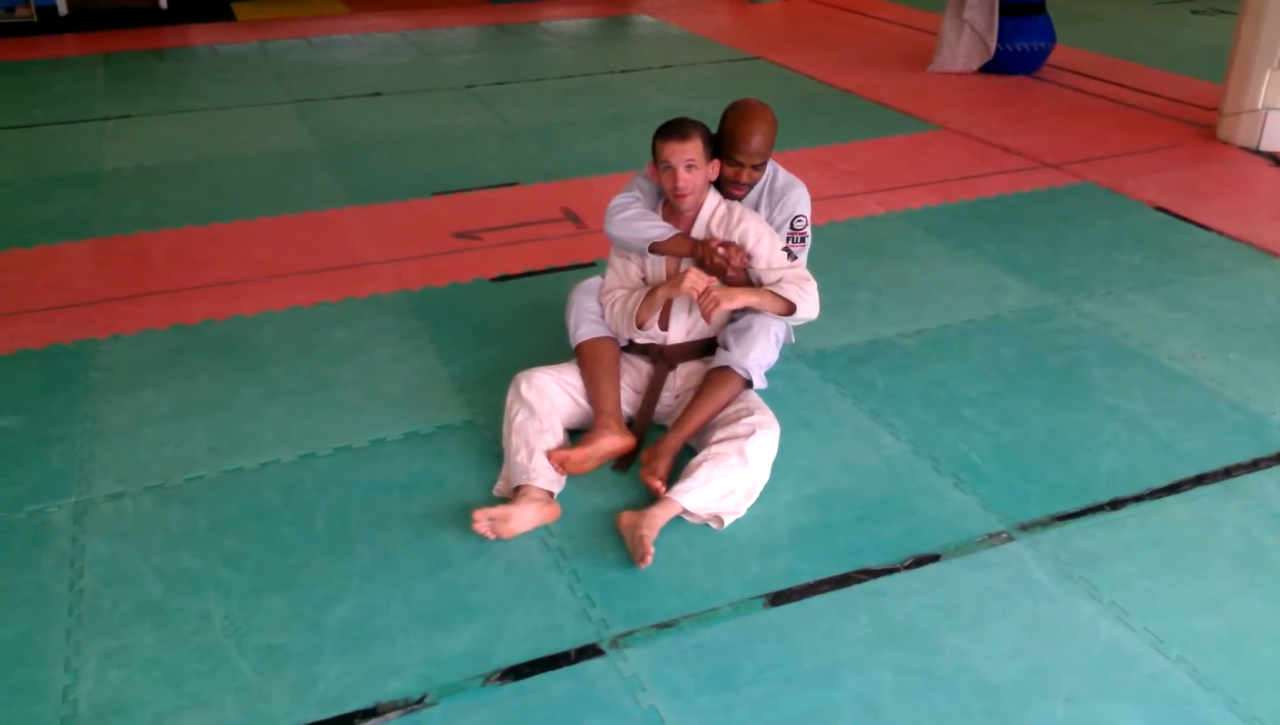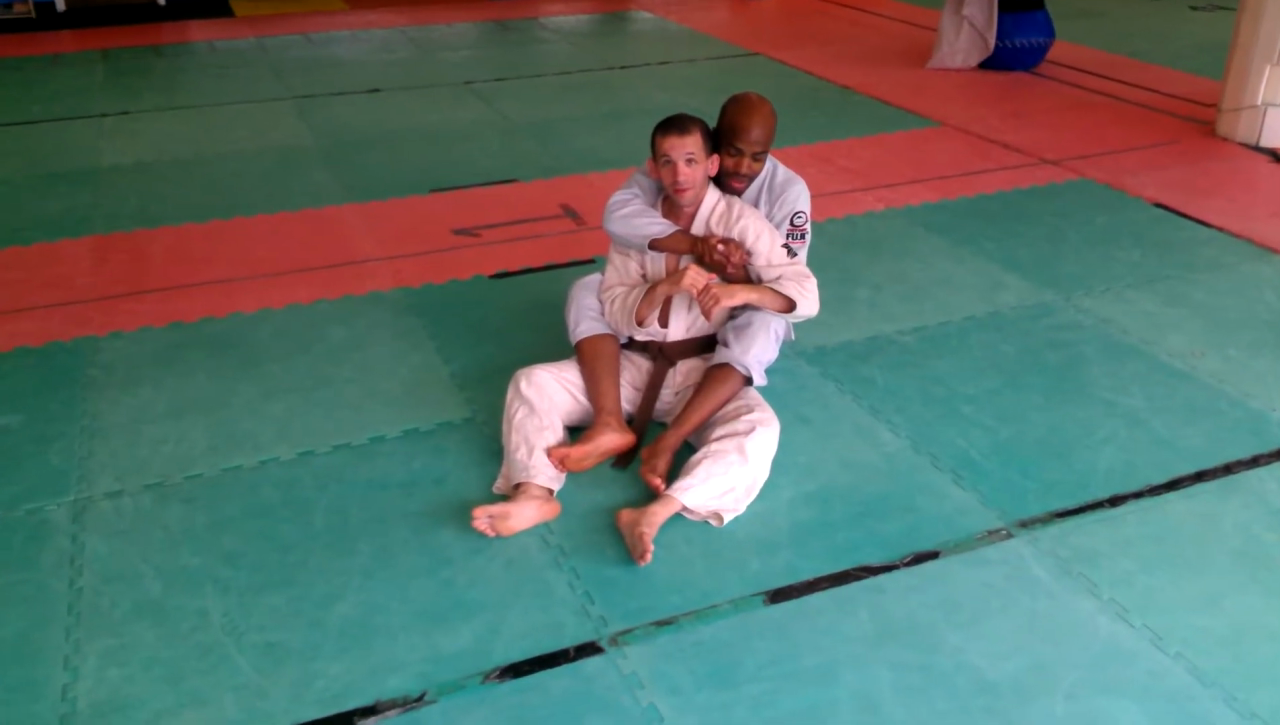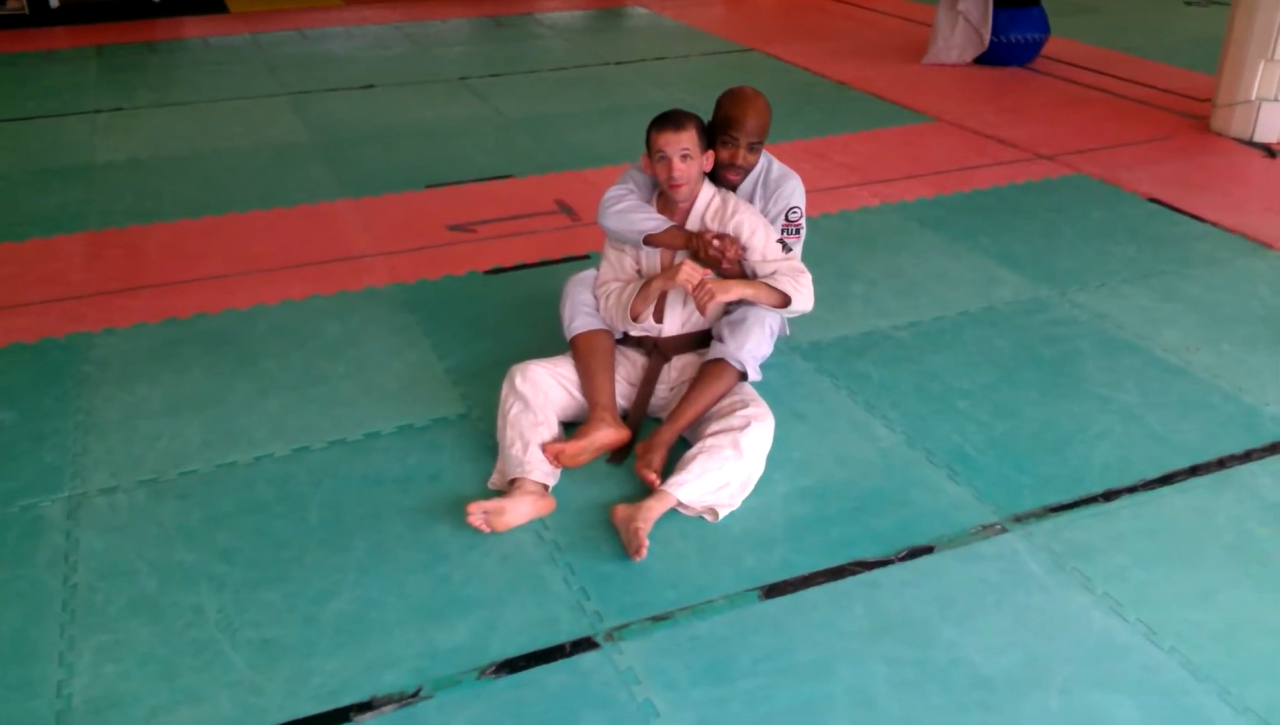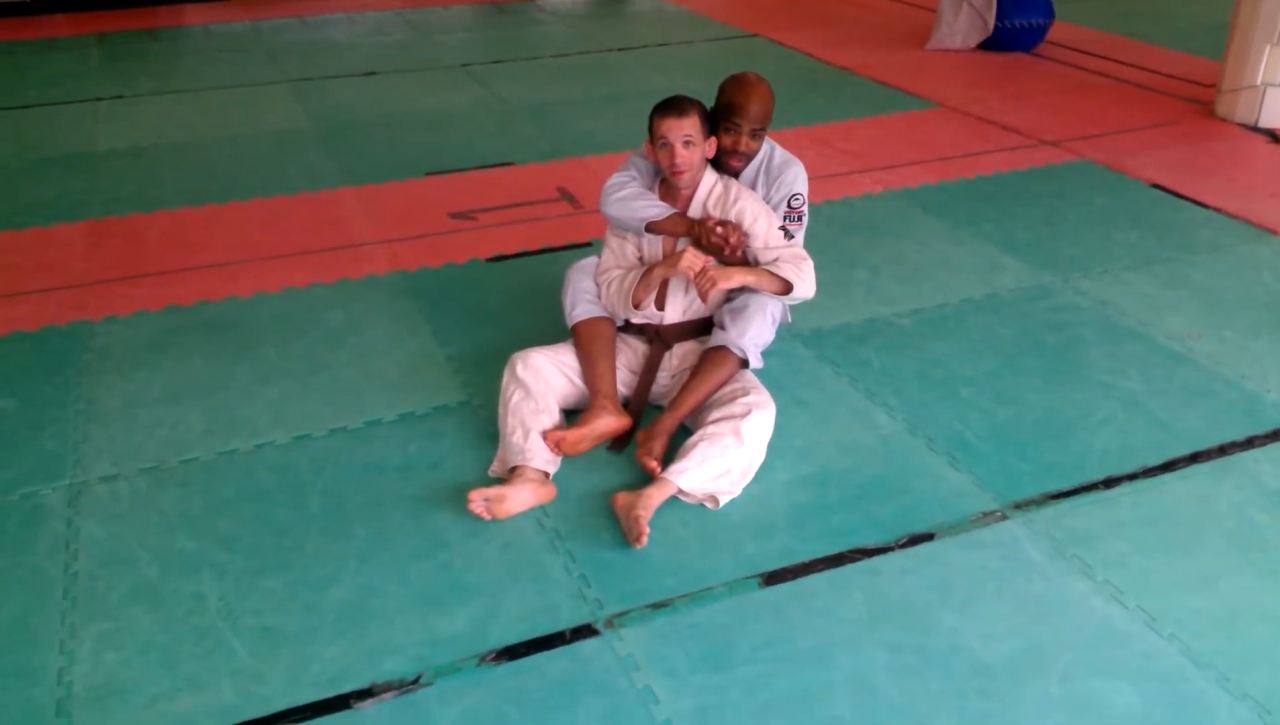
dt=0.2s
person 1, frame 1
left shoulder: (740, 226)
left elbow: (806, 298)
right elbow: (616, 317)
left wrist: (740, 295)
right wrist: (666, 290)
left hip: (705, 374)
right hip: (636, 367)
left knee: (758, 432)
right knee: (533, 385)
left ankle: (652, 518)
right ankle: (534, 498)
person 1, frame 2
left shoulder: (739, 221)
left elbow: (805, 295)
right elbow: (615, 314)
left wrist: (740, 292)
right wrist: (665, 287)
left hip: (705, 372)
right hip: (635, 364)
left knee: (758, 429)
right knee: (532, 383)
left ankle: (652, 515)
right ankle: (535, 495)
person 1, frame 3
left shoulder: (735, 216)
left elbow: (800, 290)
right elbow: (611, 309)
left wrist: (735, 287)
right wrist: (660, 282)
left hip: (699, 367)
right hip: (631, 359)
left knee: (753, 424)
right knee: (528, 378)
left ankle: (647, 509)
right ankle: (529, 490)
person 1, frame 4
left shoulder: (737, 204)
left elbow: (802, 277)
right elbow: (612, 297)
left wrist: (737, 274)
right wrist: (662, 269)
left hip: (701, 354)
right hip: (632, 348)
left knee: (754, 412)
right knee: (528, 366)
left ankle: (648, 498)
right ankle: (530, 478)
person 2, frame 1
left shoulder: (788, 195)
right elbow: (620, 216)
left wrist: (736, 277)
right wrist: (696, 248)
left hip: (732, 317)
left knee: (764, 332)
right knee: (588, 295)
left ankle: (666, 446)
right ankle: (609, 427)
person 2, frame 2
left shoulder: (788, 191)
right elbow: (619, 213)
left wrist: (737, 274)
right wrist: (696, 244)
left hip: (733, 314)
left knee: (765, 328)
right knee: (587, 292)
left ankle: (667, 443)
right ankle: (610, 424)
person 2, frame 3
left shoulder: (783, 185)
right elbow: (614, 208)
left wrist: (732, 269)
right wrist: (690, 240)
left hip: (728, 309)
left knee: (759, 324)
right knee: (583, 287)
left ankle: (661, 438)
right ankle: (604, 420)
person 2, frame 4
left shoulder: (785, 172)
right elbow: (616, 195)
left wrist: (734, 256)
right wrist: (692, 226)
left hip: (730, 296)
left knee: (761, 311)
right knee: (584, 274)
left ankle: (662, 426)
right ankle: (605, 407)
